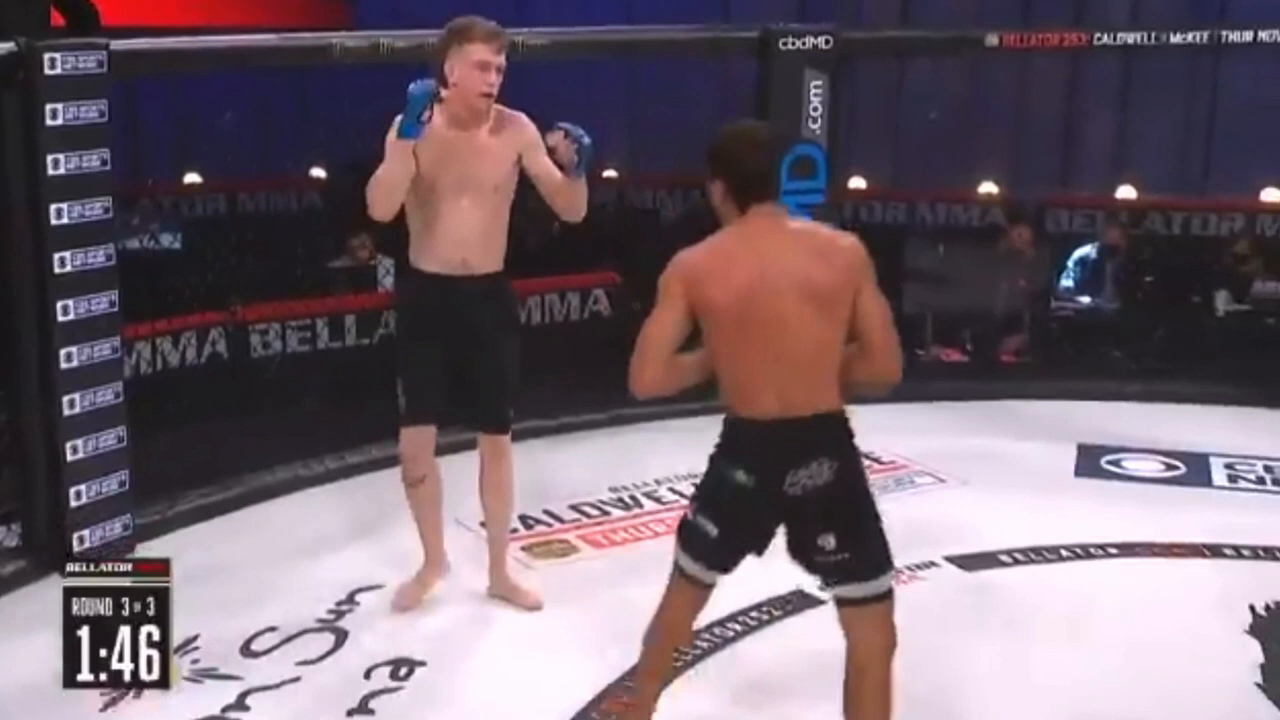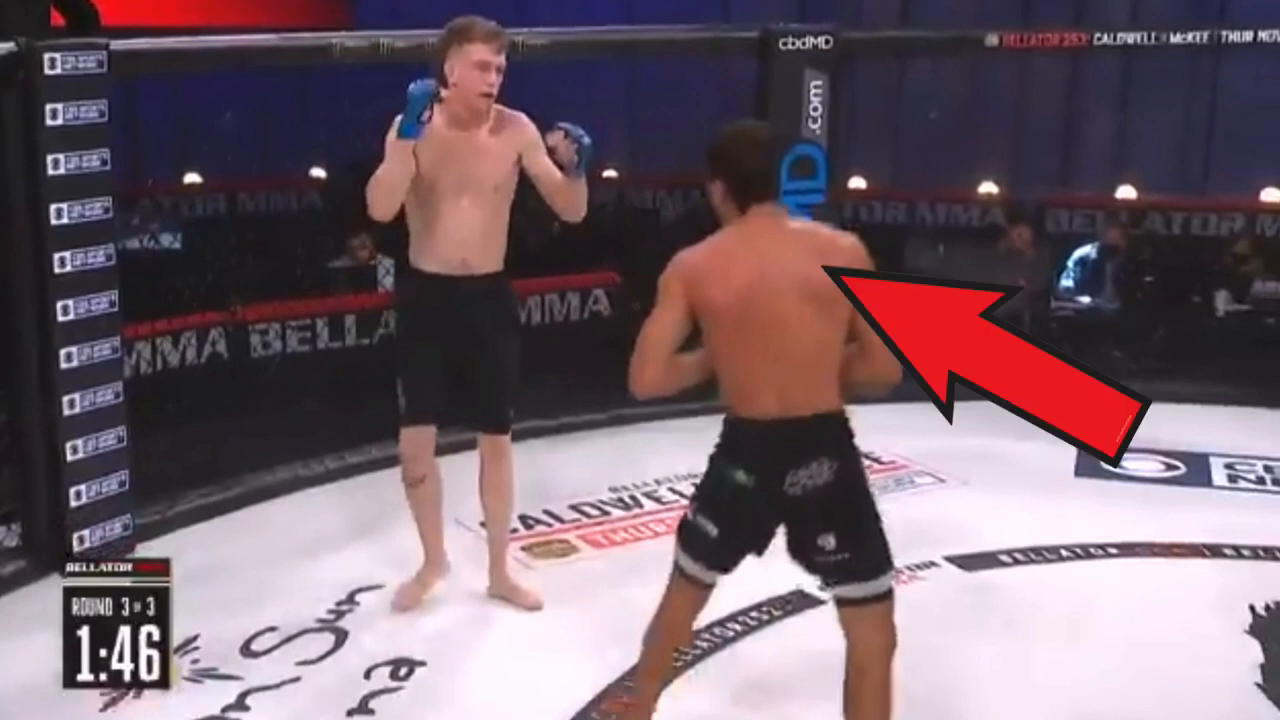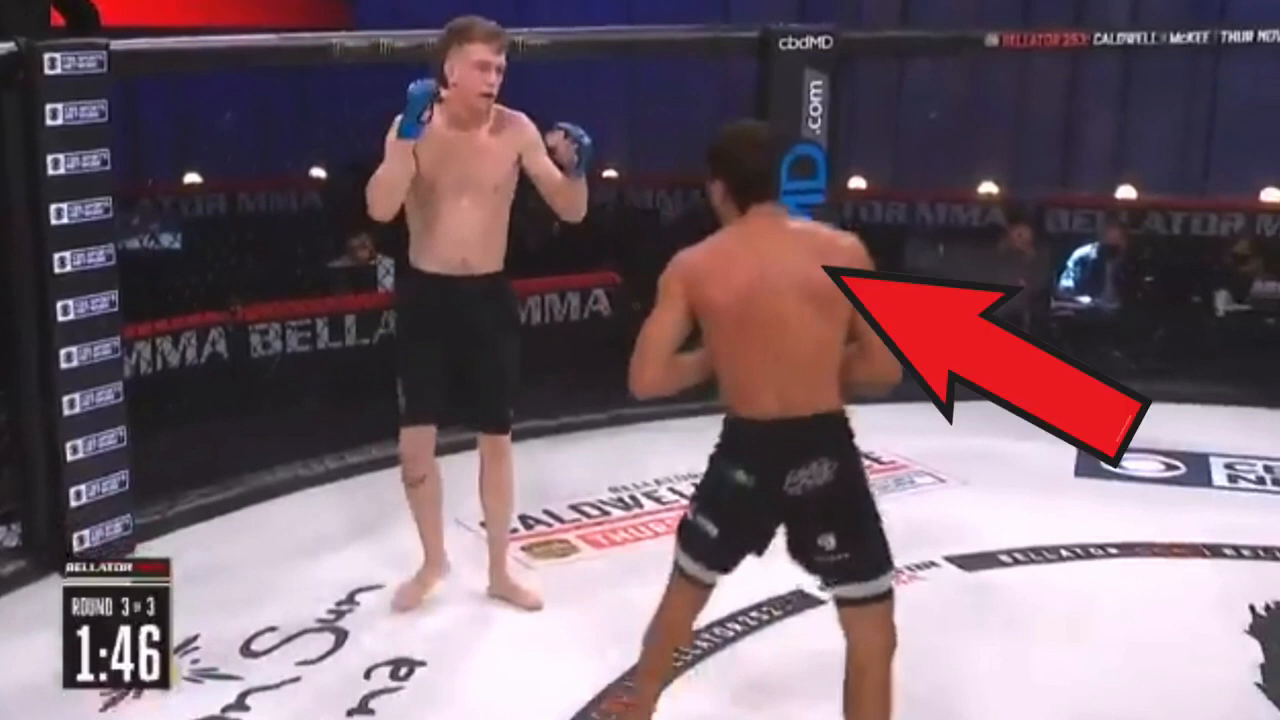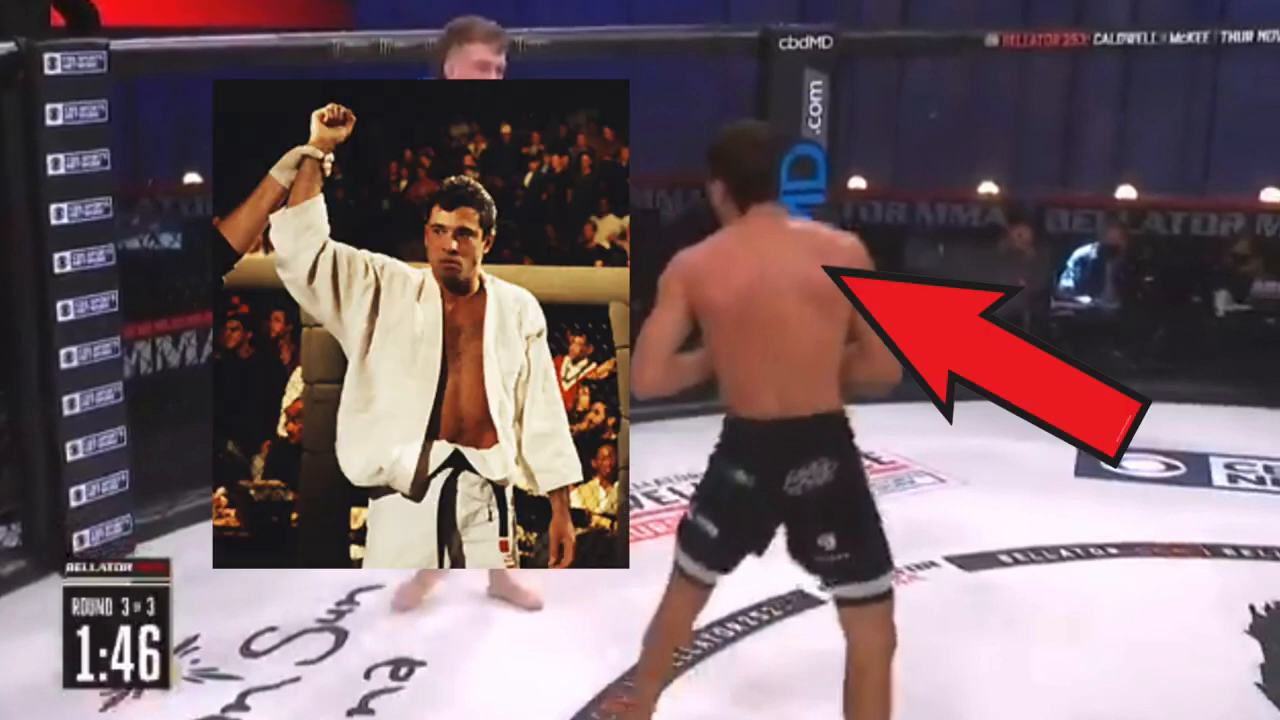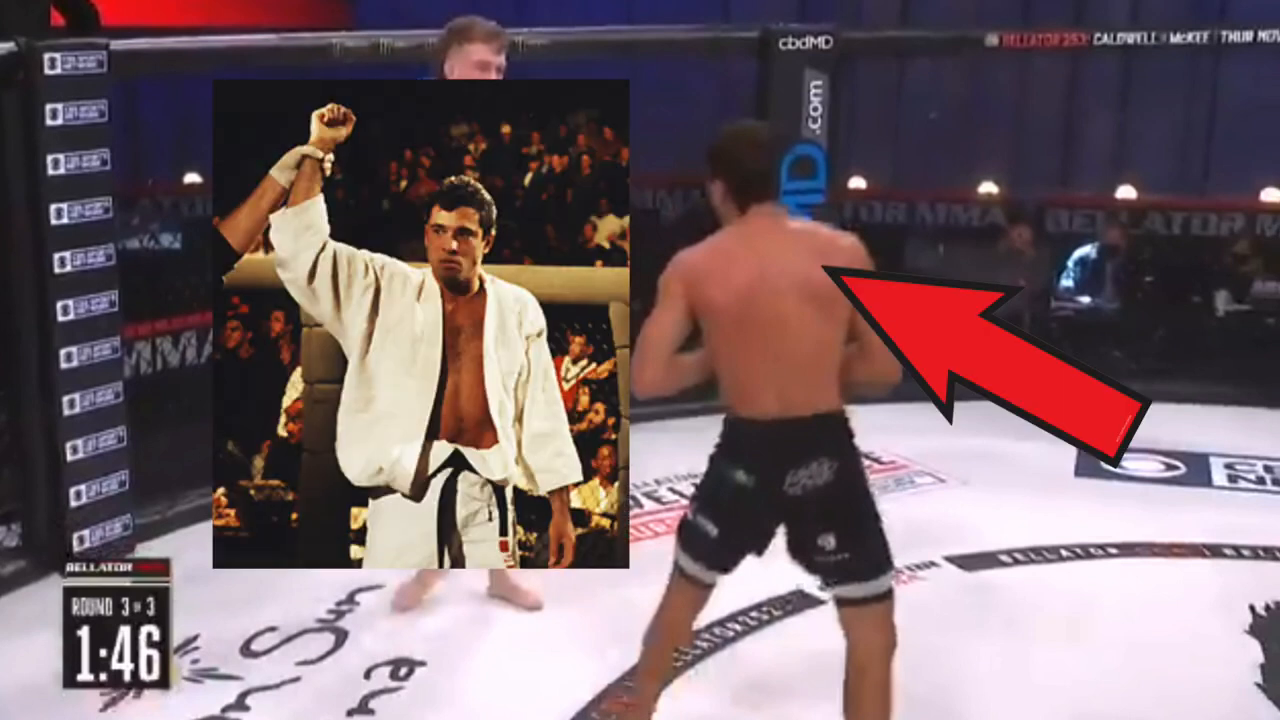
dt=1s
person 1, frame 1
left shoulder: (692, 266)
right shoulder: (845, 251)
left elbow: (646, 379)
right elbow: (885, 368)
left hip: (745, 453)
right hip: (824, 452)
left knee: (683, 590)
right knee: (872, 629)
person 1, frame 2
left shoulder: (692, 266)
right shoulder: (843, 250)
left elbow: (646, 380)
right elbow: (885, 369)
left hip: (745, 452)
right hip: (824, 452)
left knee: (683, 590)
right knee: (872, 630)
person 1, frame 3
left shoulder: (692, 266)
right shoulder: (844, 250)
left elbow: (646, 380)
right elbow: (885, 369)
left hip: (745, 453)
right hip: (825, 452)
left knee: (683, 590)
right knee: (872, 631)
person 1, frame 4
left shoulder: (692, 266)
right shoulder: (843, 250)
left elbow: (646, 379)
right elbow: (885, 368)
left hip: (744, 452)
right hip: (825, 452)
left knee: (682, 591)
right knee: (872, 631)
person 1, frame 5
left shoulder: (692, 266)
right shoulder: (843, 250)
left elbow: (646, 380)
right elbow: (885, 369)
left hip: (745, 452)
right hip: (825, 452)
left knee: (683, 591)
right knee: (872, 632)
person 2, frame 1
left shoulder: (516, 131)
right shoulder: (411, 128)
left elbow: (572, 212)
right elbow: (380, 209)
left wrist: (575, 168)
right wrist: (409, 131)
left hip: (488, 296)
right hip: (425, 295)
left knee: (496, 439)
right knee: (415, 442)
left ankle: (499, 569)
right ankle: (433, 560)
person 2, frame 2
left shoulder: (516, 130)
right shoulder: (411, 127)
left elbow: (572, 212)
right elbow: (380, 210)
left wrist: (574, 167)
right wrist: (409, 132)
left hip: (488, 296)
right hip: (425, 295)
left knee: (496, 440)
right knee: (415, 443)
left ankle: (499, 570)
right ankle: (433, 560)
person 2, frame 3
left shoulder: (516, 130)
right shoulder: (411, 127)
left elbow: (572, 211)
right elbow: (380, 209)
left wrist: (574, 168)
right wrist: (411, 131)
left hip: (489, 297)
right hip: (425, 296)
left knee: (496, 441)
right knee: (415, 443)
left ankle: (499, 570)
right ankle: (433, 561)
person 2, frame 4
left shoulder: (518, 310)
right shoulder: (386, 291)
left elbow: (541, 410)
right elbow: (302, 251)
left wrist: (560, 510)
right wrist: (317, 152)
left hip: (482, 487)
right hip: (405, 486)
left knee: (496, 598)
right knee: (396, 599)
person 2, frame 5
left shoulder: (517, 309)
right shoulder: (385, 290)
left elbow: (540, 411)
right elbow: (302, 250)
left wrist: (561, 510)
right wrist: (318, 150)
left hip: (483, 493)
right hip: (405, 493)
right knee: (396, 612)
